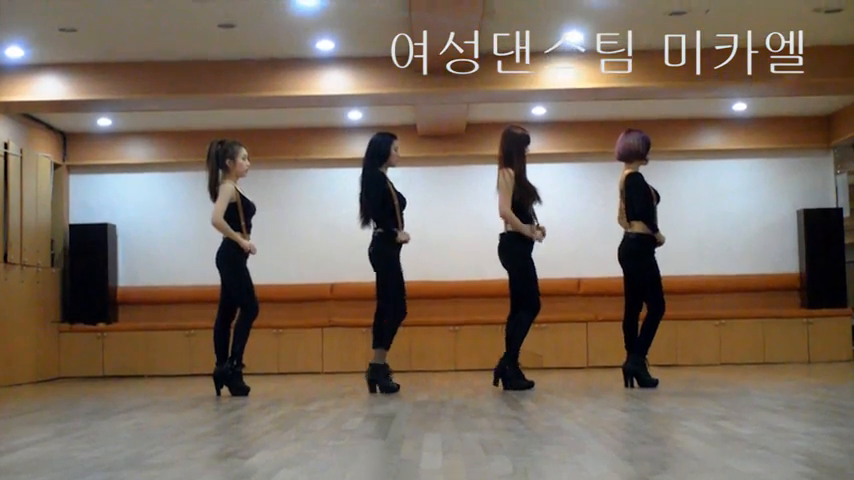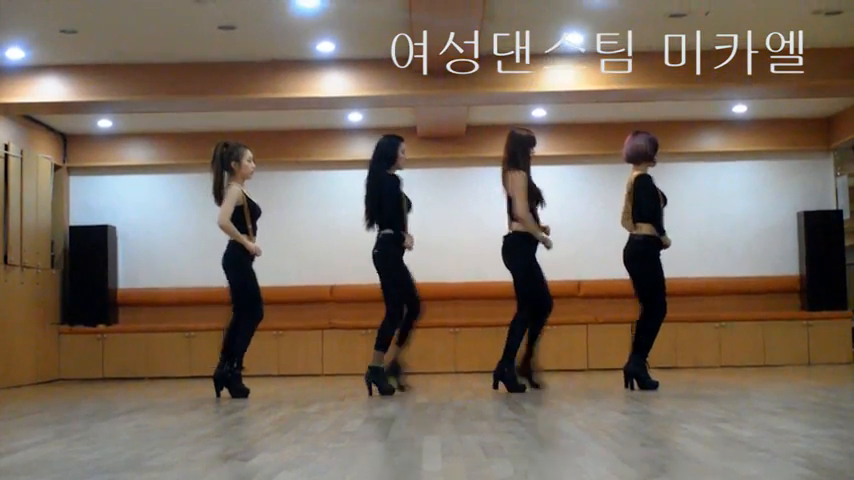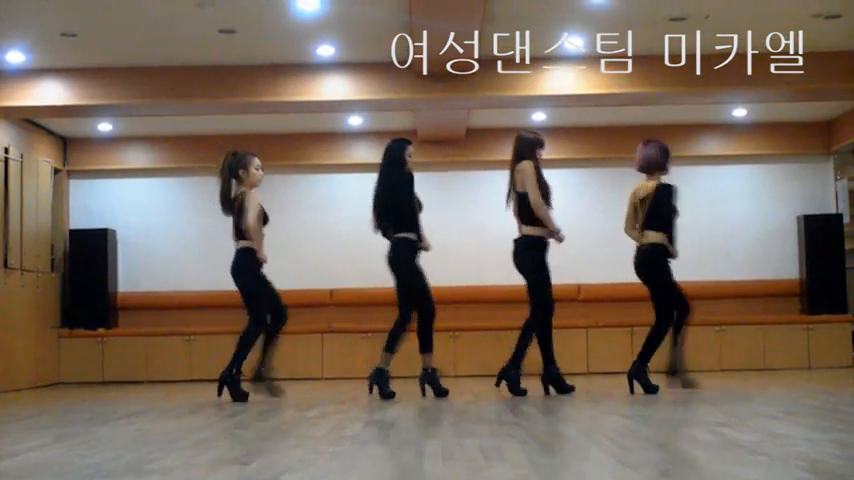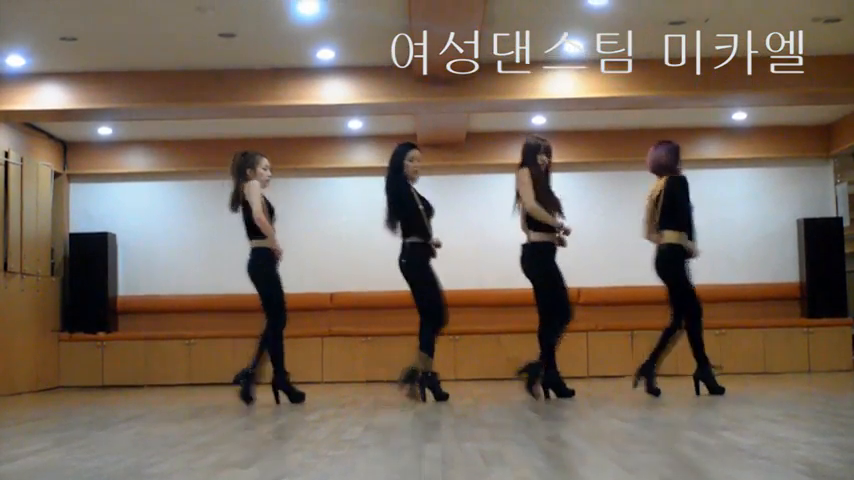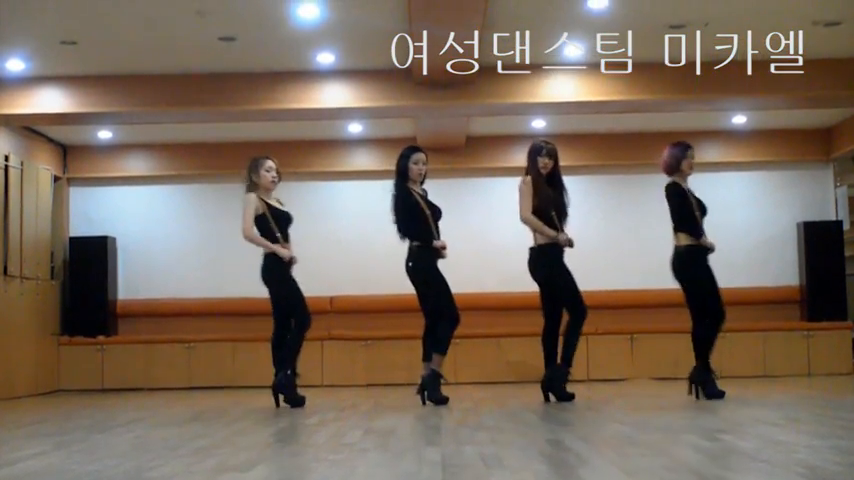
dt=0.2s
person 1, frame 1
left shoulder: (514, 173)
right shoulder: (508, 172)
right elbow: (505, 211)
left wrist: (534, 227)
right wrist: (530, 233)
left hip: (517, 246)
right hip: (515, 246)
left knee: (519, 308)
right knee: (530, 305)
left ankle: (510, 367)
right ankle: (508, 363)
person 1, frame 2
left shoulder: (516, 173)
right shoulder: (518, 174)
right elbow: (521, 212)
left wrist: (539, 228)
right wrist: (541, 237)
left hip: (521, 246)
right hip: (519, 246)
left knee: (542, 305)
right knee: (529, 308)
left ankle: (525, 364)
right ankle: (506, 367)
person 1, frame 3
left shoulder: (522, 175)
right shoulder: (525, 166)
right elbow: (536, 202)
left wrist: (546, 229)
right wrist: (554, 229)
left hip: (531, 248)
right hip: (531, 248)
left knee: (544, 311)
right knee: (540, 311)
left ankle: (550, 372)
right ankle: (512, 368)
person 1, frame 4
left shoulder: (539, 181)
right shoulder: (524, 173)
right elbow: (530, 206)
left wrist: (555, 235)
right wrist: (559, 224)
left hip: (541, 253)
right hip: (538, 254)
left knee: (550, 316)
right knee: (562, 313)
left ankle: (549, 375)
right ankle: (539, 368)
person 1, frame 5
left shoulder: (551, 187)
right shoulder: (529, 182)
right elbow: (526, 216)
left wrist: (562, 238)
right wrist: (557, 235)
left hip: (550, 257)
right hip: (545, 257)
left knee: (553, 319)
right knee: (578, 312)
left ankle: (552, 379)
right ankle: (561, 370)
person 2, frame 1
left shoulder: (382, 180)
right shoulder: (376, 178)
right elbow: (375, 213)
left wrist: (399, 233)
right wrist: (395, 234)
left hip: (386, 249)
right hip: (384, 249)
left knee: (386, 308)
right knee: (397, 308)
left ankle: (378, 367)
right ankle: (378, 366)
person 2, frame 2
left shoulder: (385, 181)
right shoulder: (390, 180)
right elbow: (389, 216)
left wrist: (403, 237)
right wrist: (402, 239)
left hip: (389, 251)
right hip: (389, 251)
left knee: (413, 308)
right knee: (395, 311)
left ankle: (394, 364)
right ankle: (376, 370)
person 2, frame 3
left shoulder: (390, 184)
right shoulder: (404, 180)
left elbow: (386, 224)
right elbow: (409, 214)
left wrist: (415, 239)
right wrist: (420, 239)
left hip: (401, 253)
right hip: (404, 253)
left knee: (426, 311)
right knee: (406, 314)
left ankle: (428, 372)
right ankle: (381, 372)
person 2, frame 4
left shoulder: (408, 190)
right shoulder: (400, 187)
right elbow: (412, 221)
left wrist: (428, 243)
right wrist: (430, 239)
left hip: (416, 256)
right hip: (415, 257)
left knee: (431, 315)
right knee: (436, 315)
left ankle: (425, 374)
right ankle: (421, 372)
person 2, frame 5
left shoulder: (422, 194)
right shoulder: (404, 194)
left elbow: (429, 225)
right elbow: (405, 227)
left wrist: (437, 246)
right wrist: (433, 242)
left hip: (425, 260)
right hip: (420, 260)
left knee: (434, 320)
right knee: (450, 317)
left ankle: (428, 378)
right ankle: (433, 375)
person 3, frame 1
left shoulder: (627, 177)
right shoulder: (635, 177)
right elbow: (643, 211)
left wrist: (646, 232)
right wrist: (657, 234)
left hip: (631, 246)
right hip: (639, 248)
left knee: (633, 308)
right knee: (656, 306)
left ankle: (633, 360)
right ankle: (637, 360)
person 3, frame 2
left shoulder: (634, 179)
right shoulder: (643, 179)
right elbow: (651, 212)
left wrist: (646, 233)
right wrist: (663, 236)
left hip: (635, 248)
right hip: (645, 250)
left knee: (648, 309)
right knee: (657, 309)
left ankle: (635, 362)
right ankle: (637, 362)
person 3, frame 3
left shoulder: (637, 191)
right shoulder: (664, 189)
left elbow: (629, 228)
right elbow: (667, 220)
left wrist: (645, 241)
right wrist: (670, 247)
left hip: (644, 256)
right hip: (654, 257)
left knee: (681, 308)
right knee: (666, 316)
left ankle: (675, 365)
right ankle: (639, 367)
person 3, frame 4
left shoulder: (655, 191)
right shoulder: (677, 182)
left elbow: (649, 231)
right elbow: (684, 214)
left wrist: (665, 240)
right wrist: (690, 244)
left hip: (665, 255)
right hip: (674, 256)
left knee: (690, 313)
right knee: (687, 315)
left ankle: (697, 370)
right ankle: (655, 367)
person 3, frame 5
left shoulder: (683, 189)
right shoulder: (674, 187)
right elbow: (682, 219)
left wrist: (700, 240)
right wrist: (703, 239)
left hip: (691, 257)
right hip: (690, 258)
left knee: (704, 317)
right knee: (715, 315)
left ankle: (703, 373)
right ankle: (702, 373)
person 4, frame 1
left shoulder: (231, 188)
right shoulder: (228, 186)
right elbow: (216, 219)
left wrist: (243, 242)
right wrist: (240, 240)
left hip: (233, 256)
right hip: (232, 256)
left knee: (227, 313)
right knee: (249, 309)
left ankle: (224, 368)
right ankle: (232, 367)
person 4, frame 2
left shoulder: (236, 190)
right shoulder: (235, 189)
right elbow: (223, 221)
left wrist: (248, 244)
right wrist: (247, 243)
left hip: (238, 258)
right hip: (238, 258)
left knee: (242, 315)
right knee: (253, 313)
left ankle: (226, 370)
right ankle: (231, 370)
person 4, frame 3
left shoulder: (239, 197)
right shoulder: (250, 195)
right elbow: (251, 222)
left wrist: (256, 250)
right wrist: (259, 250)
left hip: (246, 264)
right hip: (247, 264)
left knee: (278, 315)
right knee: (258, 321)
left ankle: (261, 370)
right ankle: (232, 374)
person 4, frame 4
left shoulder: (250, 194)
right shoulder: (253, 187)
right elbow: (259, 216)
left wrist: (272, 245)
right wrist: (274, 243)
left hip: (263, 262)
right hip: (263, 262)
left knee: (277, 320)
right knee: (276, 320)
left ankle: (281, 378)
right ankle: (249, 373)
person 4, frame 5
left shoulder: (276, 202)
right shoulder: (253, 198)
right elbow: (248, 233)
left wrist: (288, 252)
right wrist: (279, 250)
left hip: (281, 267)
right hip: (275, 267)
left knee: (283, 325)
right knee: (303, 320)
left ankle: (283, 380)
right ankle: (286, 375)
